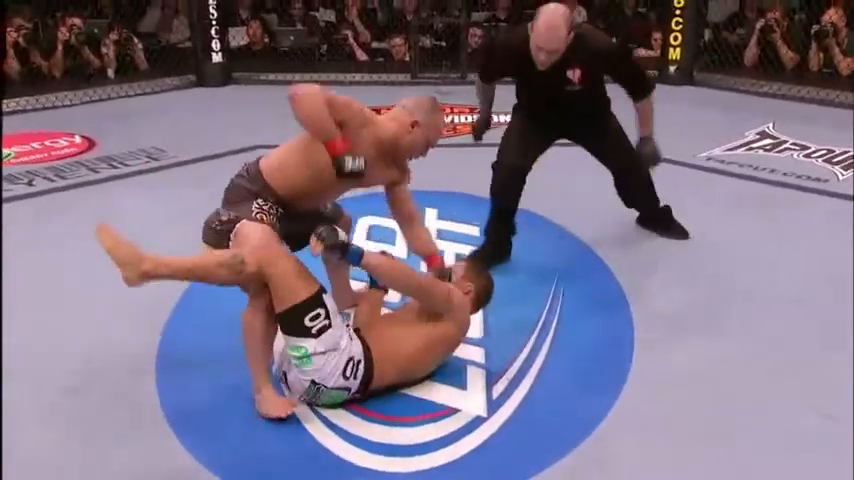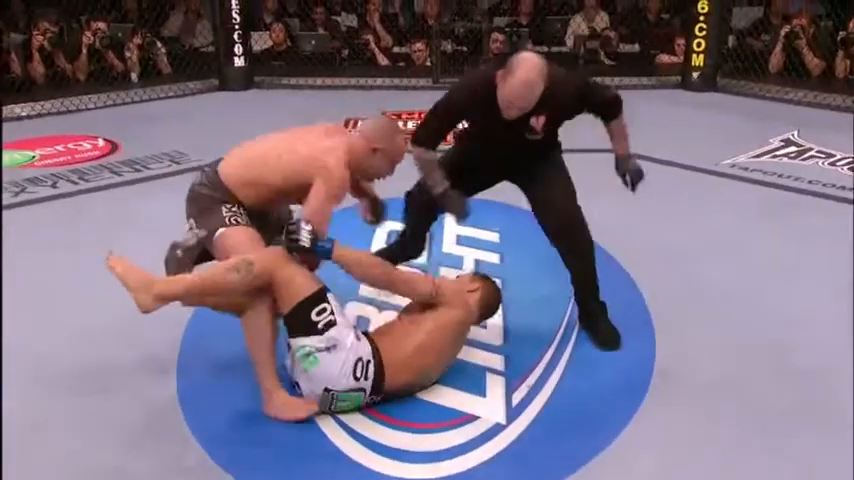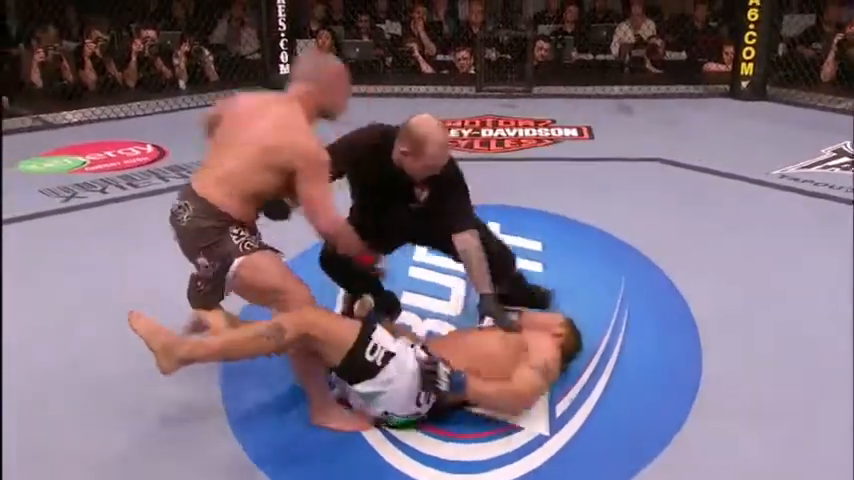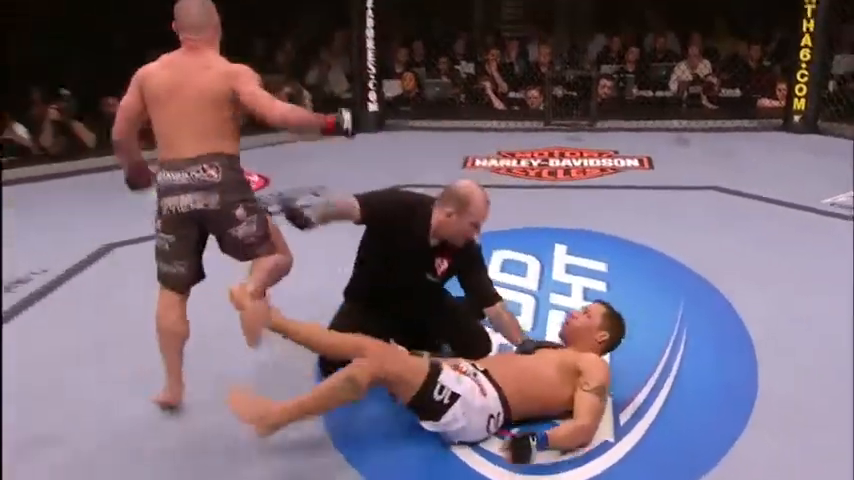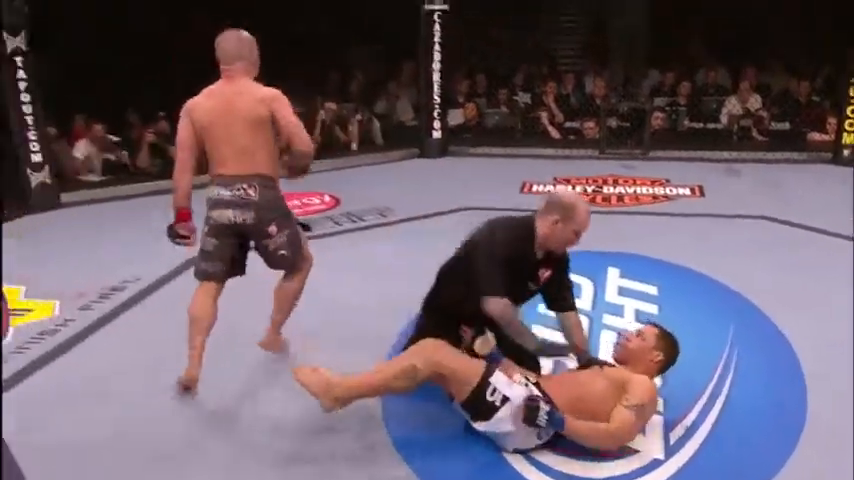
dt=0.4s
person 1, frame 1
left shoulder: (454, 312)
right shoulder: (430, 320)
left elbow: (415, 282)
right elbow: (360, 318)
left wrist: (353, 253)
right wrist: (356, 269)
left hip: (333, 369)
right hip: (326, 365)
left knee: (266, 252)
left ankle: (147, 265)
person 1, frame 2
left shoulder: (457, 302)
right shoulder: (439, 328)
left elbow: (390, 277)
left wrist: (321, 247)
left hip: (342, 365)
right hip: (336, 381)
left knee: (275, 259)
left ankle: (159, 291)
person 1, frame 3
left shoulder: (542, 351)
right shoulder: (498, 342)
left elbow: (518, 398)
left wrist: (456, 383)
right wrist: (372, 322)
left hip: (405, 385)
right hip: (402, 363)
left knee: (304, 320)
left ankle: (182, 349)
person 1, frame 4
left shoulder: (593, 368)
right shoulder: (550, 353)
left elbow: (583, 429)
left wrist: (537, 440)
right wrist: (427, 356)
left hip: (477, 406)
right hip: (468, 379)
left knee: (378, 363)
right knee: (368, 345)
left ankle: (273, 417)
right ankle: (275, 321)
person 1, frame 5
left shoulder: (641, 388)
right shoulder: (605, 373)
left elbow: (615, 436)
left wrist: (556, 421)
right wrist: (494, 355)
left hip: (521, 417)
right hip: (521, 395)
left knee: (435, 358)
right knee: (432, 346)
left ankle: (339, 394)
right ankle: (342, 385)
person 2, frame 1
left shoulder: (392, 160)
right shoulder: (358, 121)
left elbow: (410, 223)
right elbow: (302, 94)
left wrist: (437, 266)
right wrist: (338, 152)
left hip: (301, 202)
right hip: (256, 192)
left knee: (341, 228)
right knee: (264, 287)
right ankle: (263, 389)
person 2, frame 2
left shoulder: (336, 135)
right shoulder: (334, 171)
left wrist: (370, 196)
left hip: (241, 188)
right hip: (217, 198)
right knee: (260, 286)
right ankle: (272, 393)
person 2, frame 3
left shoulder: (249, 102)
right shoulder: (304, 145)
left elbow: (213, 121)
right elbow: (328, 225)
right wrist: (367, 261)
left hip: (190, 209)
right hip: (212, 229)
right knee: (299, 304)
left ankle: (206, 315)
right ankle: (323, 407)
person 2, frame 4
left shoulder: (148, 74)
right shoulder: (232, 73)
left elbow: (120, 134)
right elbow: (278, 113)
left wrist: (136, 171)
right wrist: (329, 122)
left hip: (172, 187)
right hip: (221, 182)
left knee: (172, 292)
right knee: (278, 258)
left ankle: (172, 387)
right ankle: (251, 290)
person 2, frame 5
left shoulder: (194, 106)
right shoulder: (269, 97)
left elbow: (183, 166)
right elbow: (305, 148)
left wrist: (182, 216)
right wrist: (296, 165)
left hip: (221, 199)
right hip: (261, 198)
left knee: (208, 286)
right knee: (299, 265)
right ankle: (273, 334)
person 3, frame 1
left shoulder: (597, 47)
right shoulder: (512, 45)
left elbow: (641, 89)
right elbow: (486, 72)
left wrist: (646, 139)
right wrist: (485, 113)
left hip: (590, 115)
right hip: (534, 116)
left knee: (629, 164)
right knee: (508, 169)
left ankle: (654, 216)
right ankle: (497, 241)
person 3, frame 2
left shoulder: (565, 88)
right shoulder: (473, 88)
left elbow: (611, 107)
right elbow: (422, 144)
left wrist: (623, 156)
right wrist: (442, 192)
left hip: (538, 159)
right hip: (479, 153)
left knee: (569, 228)
right knee: (420, 201)
left ankle: (592, 312)
right ankle: (406, 247)
person 3, frame 3
left shoulder: (444, 170)
right shoulder: (365, 146)
left elbow: (465, 235)
left wrist: (487, 296)
left hip: (431, 216)
right hip: (376, 220)
left knee: (492, 253)
right knee: (336, 259)
left ankle: (512, 291)
right ankle: (381, 302)
person 3, frame 4
left shoulder: (466, 251)
right shoulder: (397, 207)
left elbow: (490, 302)
right elbow: (348, 207)
left wrist: (523, 345)
right wrist: (311, 216)
left hip: (423, 301)
right hip: (370, 297)
left knee: (476, 347)
right knee: (333, 361)
person 3, frame 5
right shoulder: (500, 239)
left elbow: (565, 307)
right elbow: (496, 306)
left wrist: (583, 354)
right wrist: (535, 346)
left hip: (494, 315)
right hip: (452, 309)
left knee: (528, 372)
